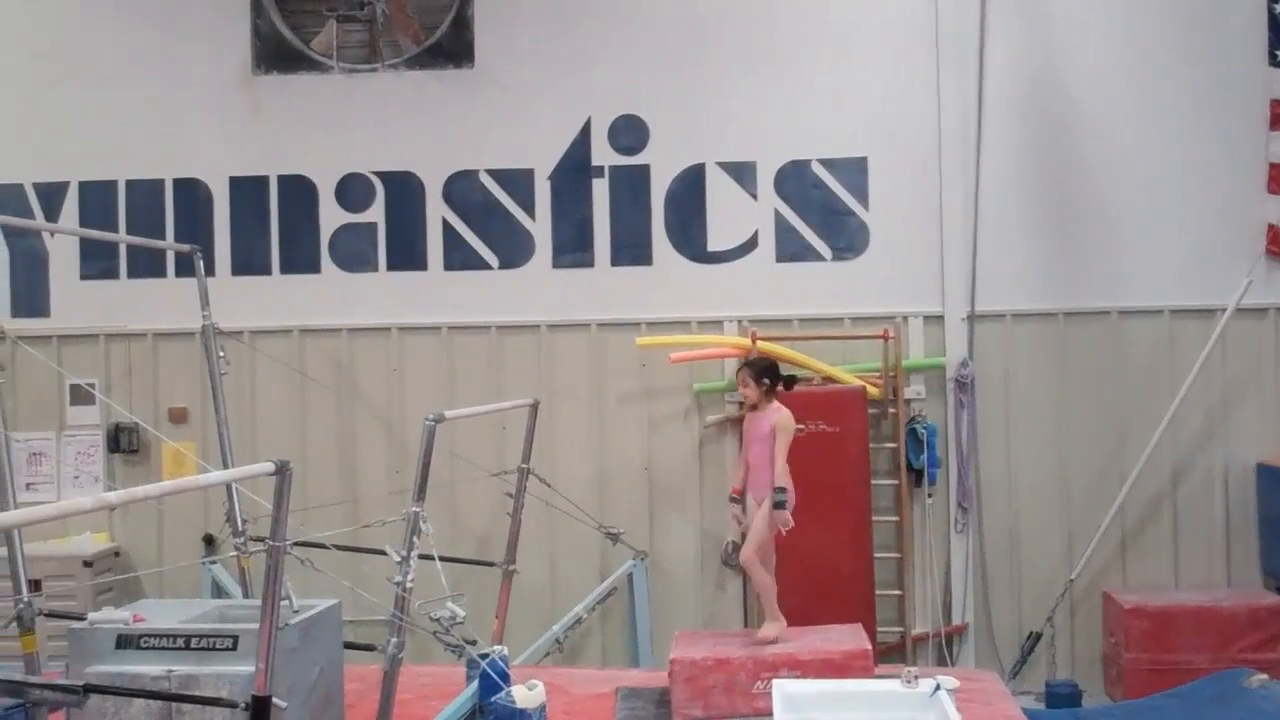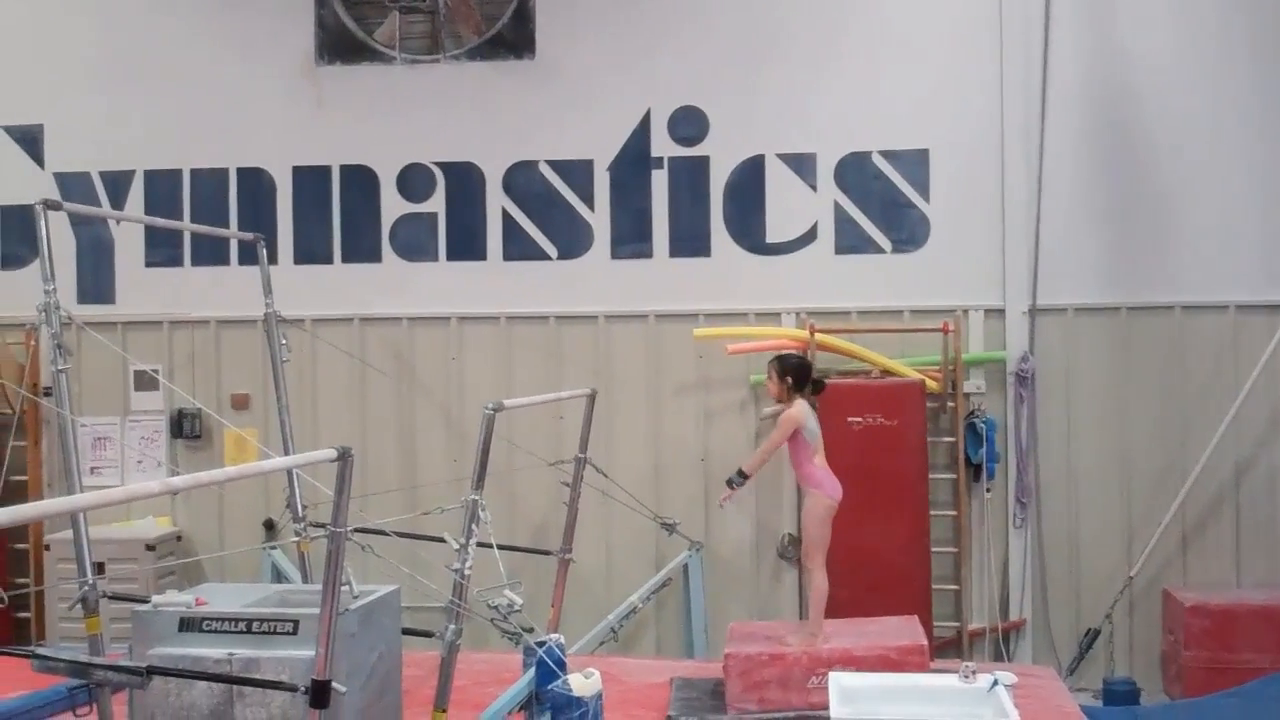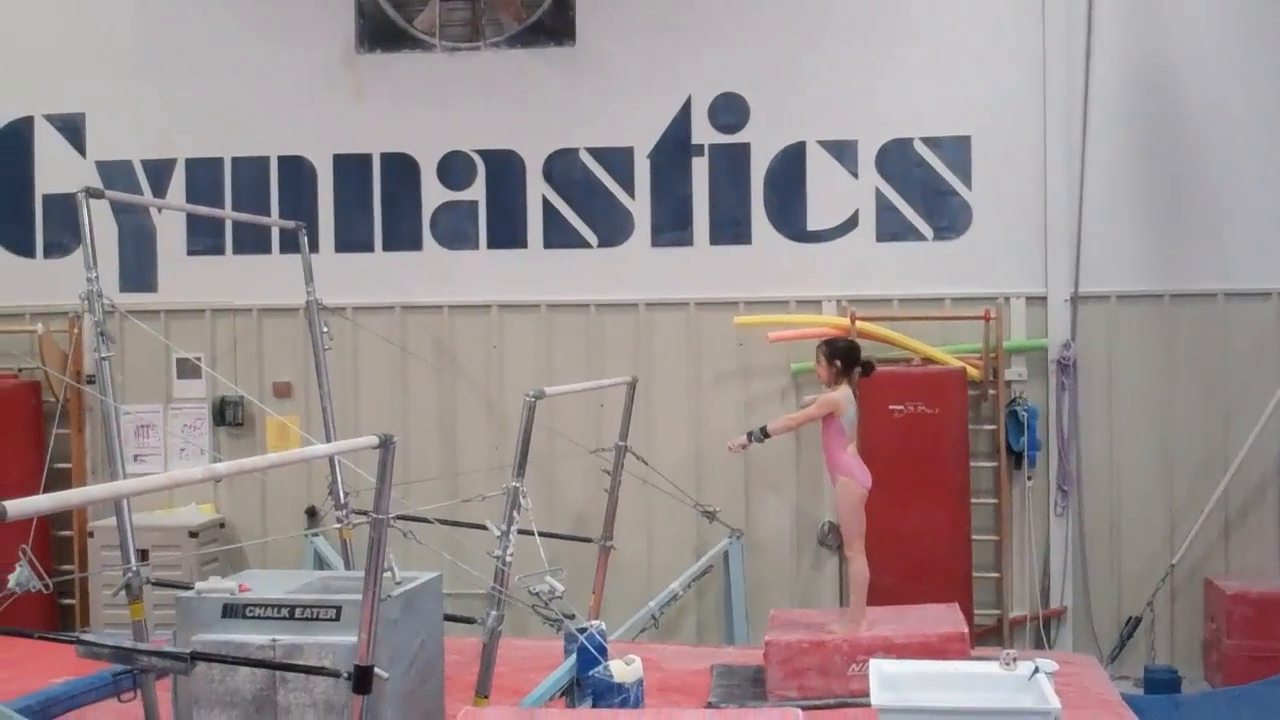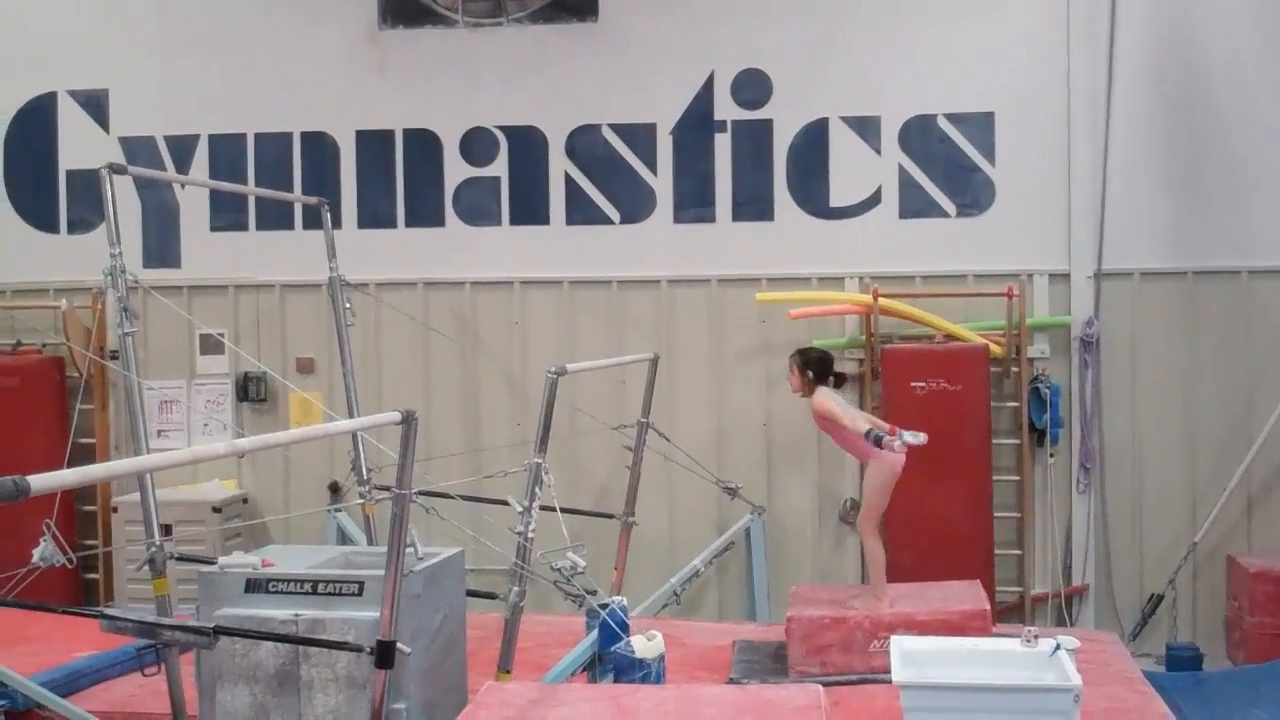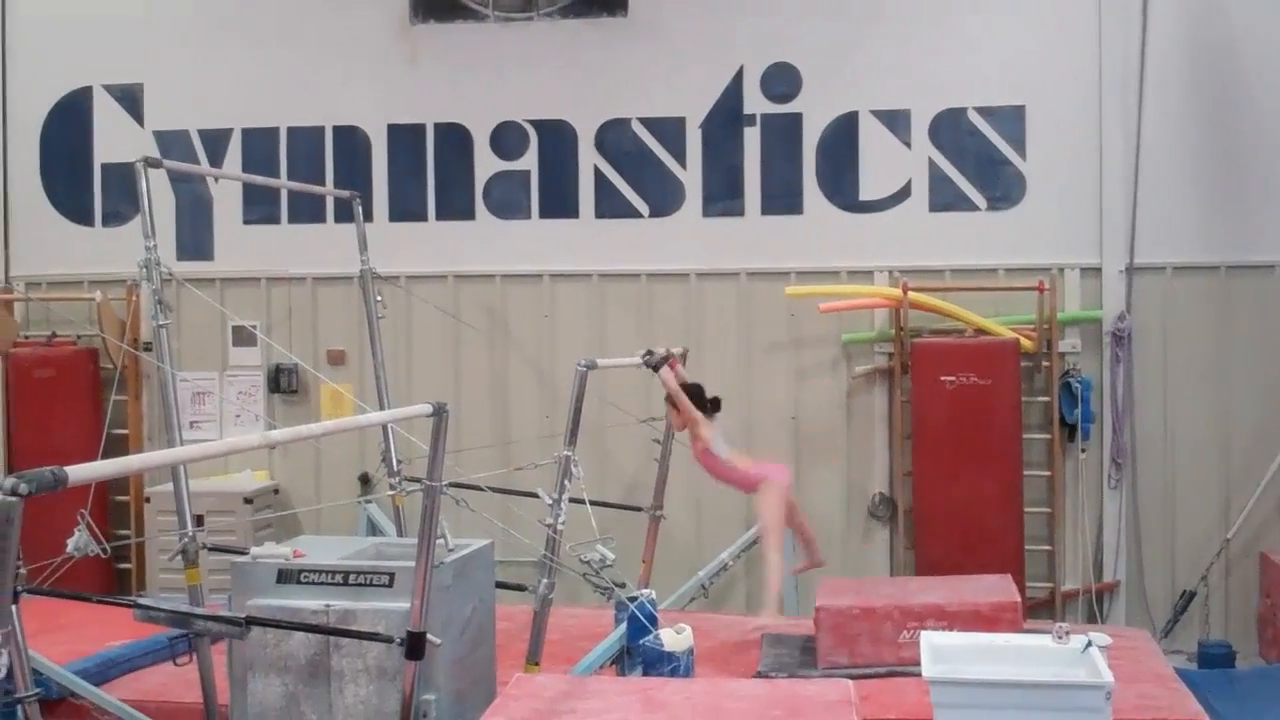
dt=1s
person 1, frame 1
left shoulder: (782, 416)
right shoulder: (749, 418)
left elbow: (780, 462)
left wrist: (781, 504)
right wrist: (736, 498)
left hip: (774, 494)
right hip: (754, 495)
left knee: (748, 557)
right knee: (764, 562)
left ankle: (774, 618)
right ankle: (773, 621)
person 1, frame 2
left shoulder: (792, 413)
right shoulder: (799, 409)
left elbow: (764, 453)
right elbow: (768, 453)
left wrist: (733, 483)
right wrist: (739, 481)
left hip: (819, 489)
right hip: (818, 488)
left knee: (814, 563)
right knee: (810, 561)
left ankle: (813, 632)
right ankle: (812, 628)
person 1, frame 3
left shoulder: (835, 397)
right shoulder: (843, 394)
left elbow: (793, 421)
right elbow: (799, 419)
left wrist: (750, 436)
right wrist: (755, 436)
left hip: (849, 478)
right hip: (849, 477)
left knee: (854, 550)
right knee: (852, 550)
left ankle: (856, 621)
right ankle: (855, 617)
person 1, frame 4
left shoulder: (818, 401)
right shoulder: (826, 396)
left elbow: (852, 423)
right elbow: (862, 417)
left wrist: (882, 441)
right wrist: (898, 434)
left hip: (882, 458)
right hip: (883, 457)
left knee: (866, 527)
right knee: (867, 526)
left ankle: (879, 597)
right ankle: (876, 592)
person 1, frame 5
left shoulder: (701, 431)
right shoulder: (703, 425)
left elbow: (678, 392)
right elbow: (684, 387)
left wrist: (658, 365)
right wrist: (669, 362)
left hip: (769, 481)
right hip: (773, 475)
left knee: (770, 546)
right knee: (795, 521)
left ankle: (770, 612)
right ankle: (814, 556)
